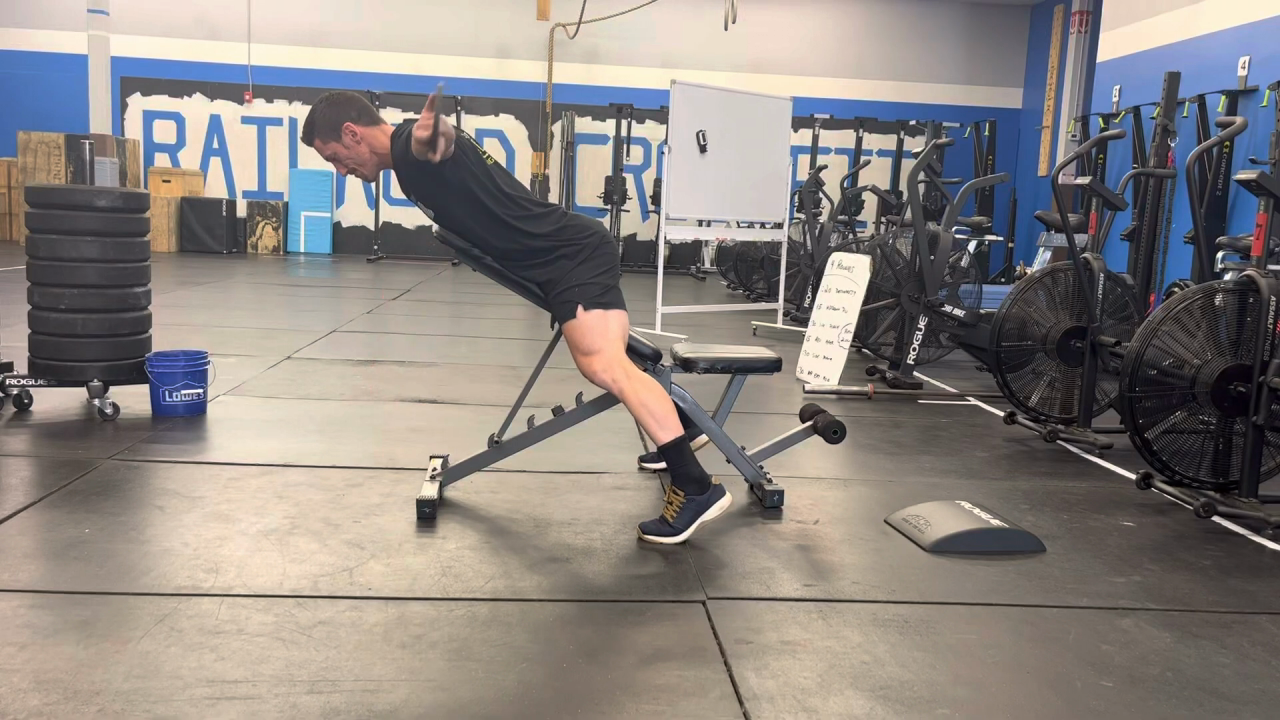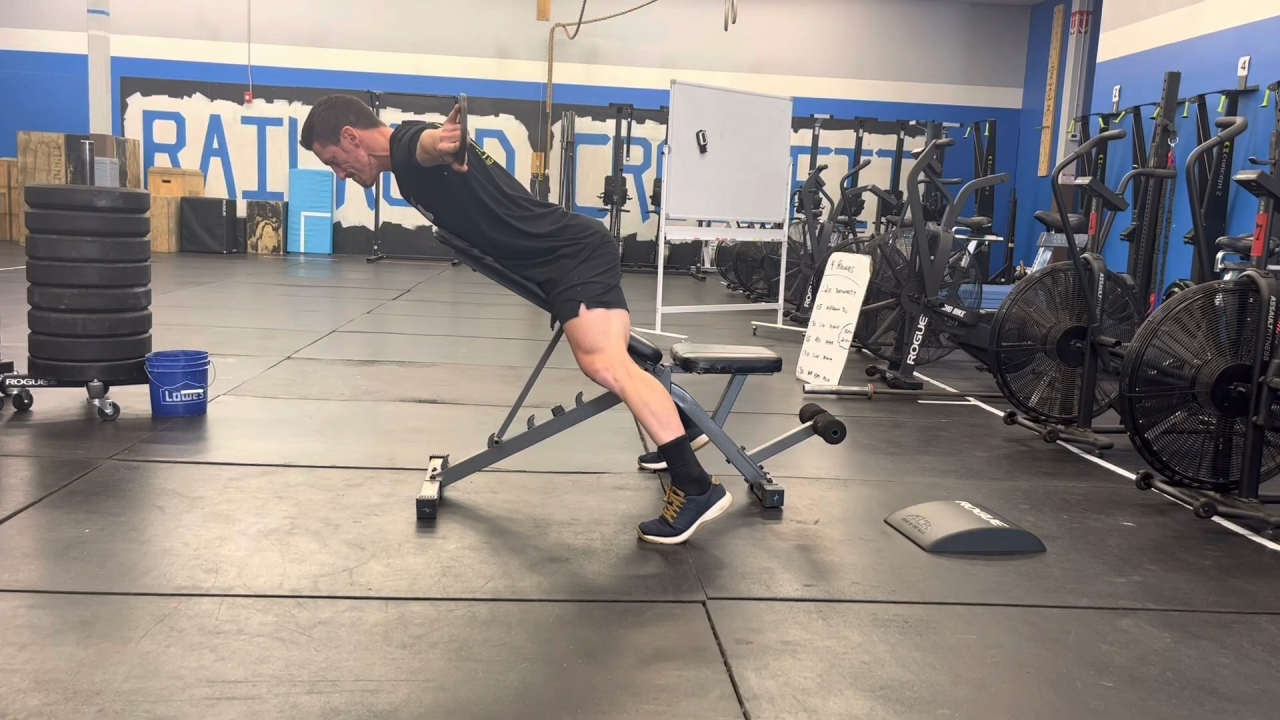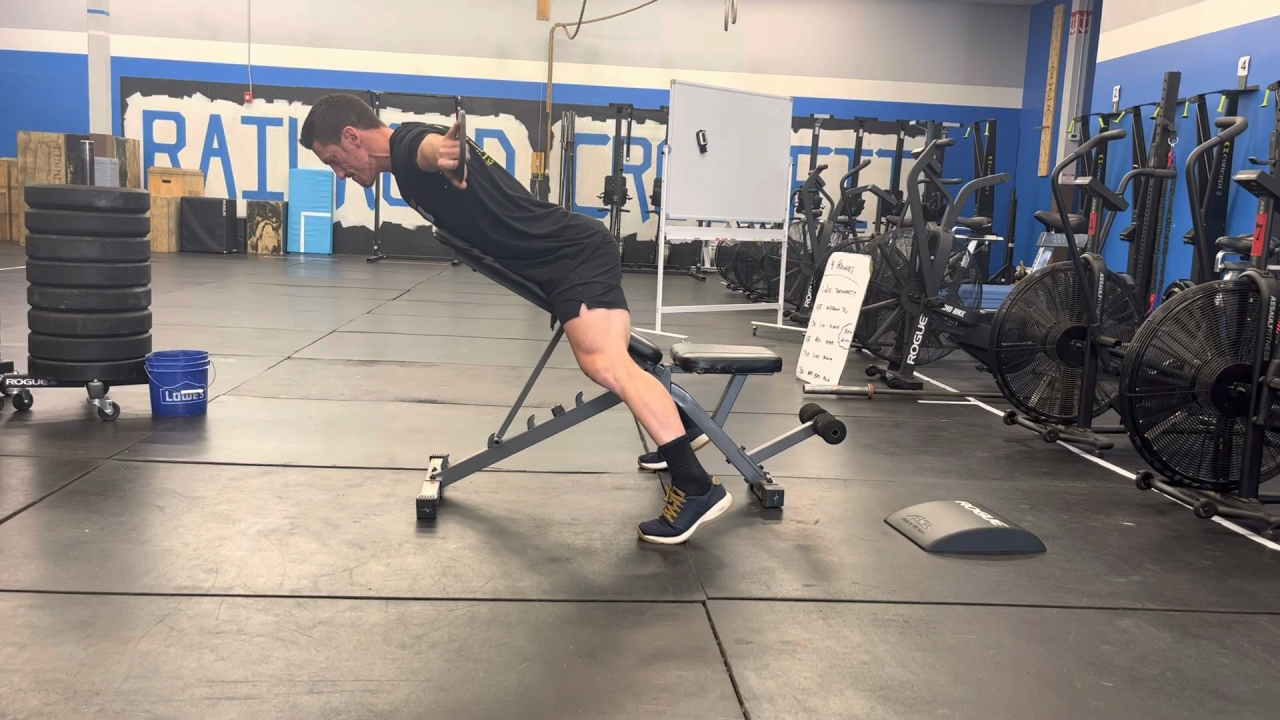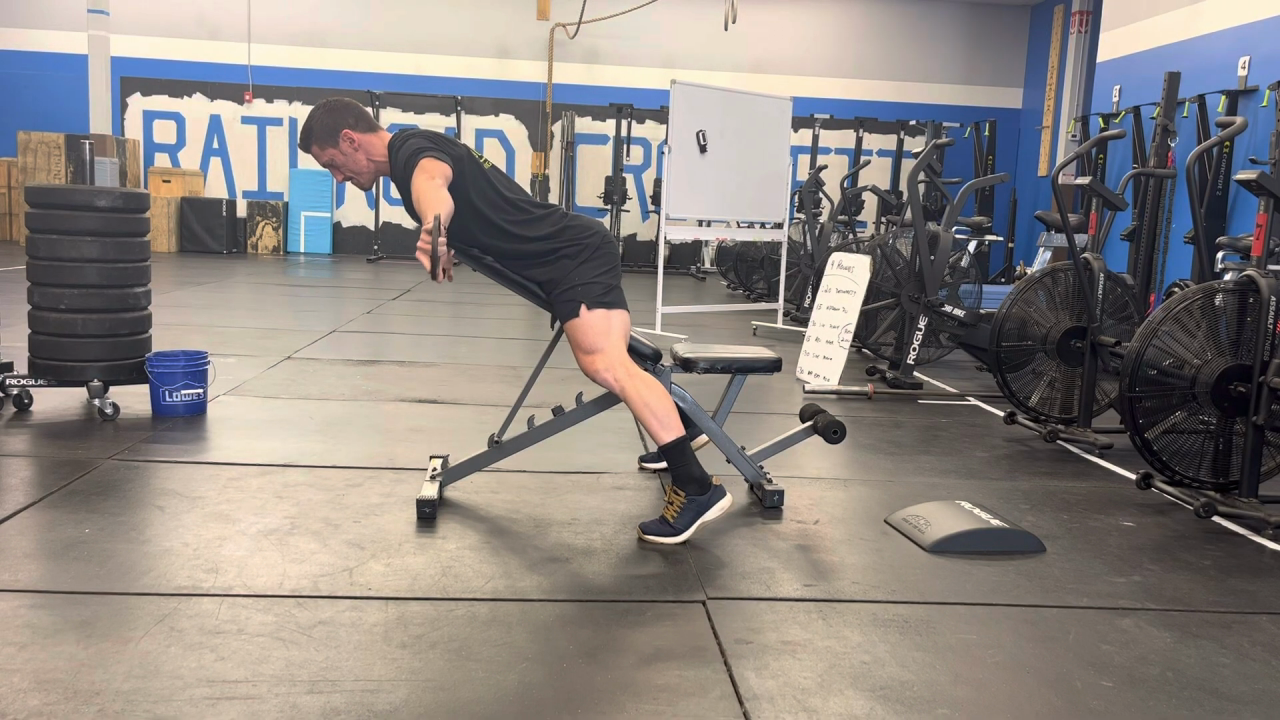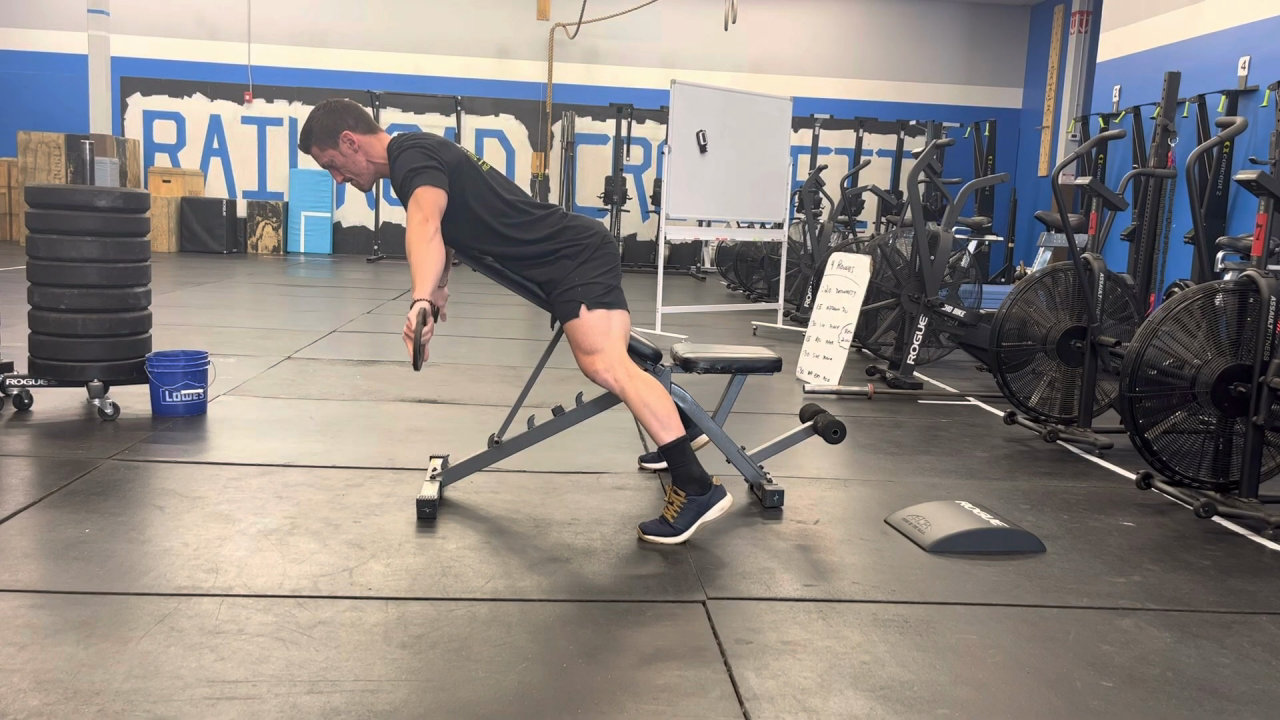
dt=1s
person 1, frame 1
left shoulder: (409, 142)
right shoulder: (415, 145)
left elbow: (438, 137)
left wrist: (431, 131)
left hip: (572, 254)
right hip: (569, 251)
left knee: (602, 365)
right knee: (608, 358)
left ankle: (695, 486)
right ankle: (681, 426)
person 1, frame 2
left shoulder: (409, 145)
right shoulder: (409, 159)
left elbow: (431, 144)
left wrist: (444, 142)
left hip: (573, 253)
right hip: (568, 252)
left knee: (604, 363)
right knee: (610, 356)
left ankle: (696, 487)
right ankle: (681, 426)
person 1, frame 3
left shoulder: (408, 145)
right shoulder: (409, 156)
left elbow: (432, 146)
left wrist: (446, 152)
left hip: (573, 254)
right hip: (569, 252)
left knee: (604, 363)
right knee: (608, 354)
left ankle: (696, 487)
right ankle: (682, 425)
person 1, frame 4
left shoulder: (410, 149)
right shoulder: (414, 149)
left elbow: (431, 183)
left wrist: (432, 228)
right wrist: (445, 244)
left hip: (574, 253)
right hip: (570, 251)
left knee: (603, 363)
right knee: (609, 356)
left ankle: (696, 487)
right ankle: (682, 427)
person 1, frame 5
left shoulder: (411, 156)
right shoulder: (416, 152)
left elbow: (424, 225)
right elbow: (446, 224)
left wrist: (420, 300)
right wrist: (438, 286)
left hip: (574, 255)
right hip: (571, 252)
left knee: (603, 363)
right knee: (608, 355)
left ankle: (696, 486)
right ankle: (681, 427)
